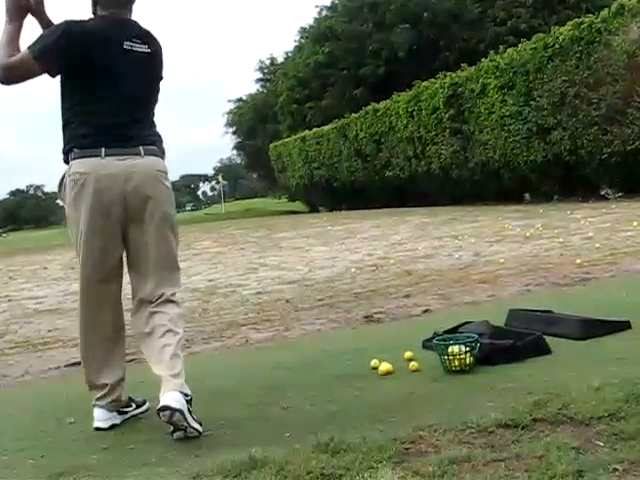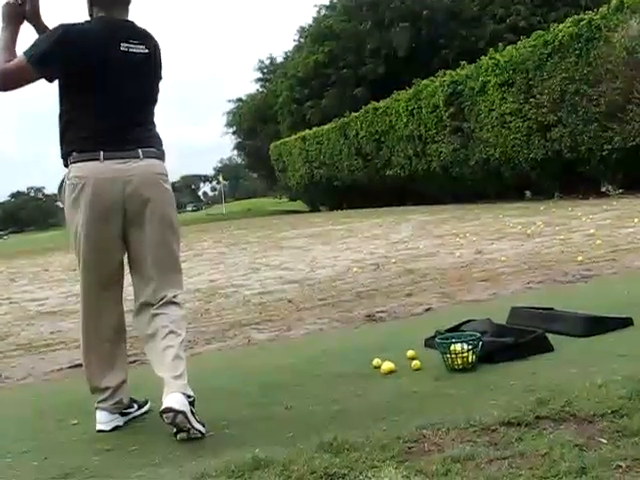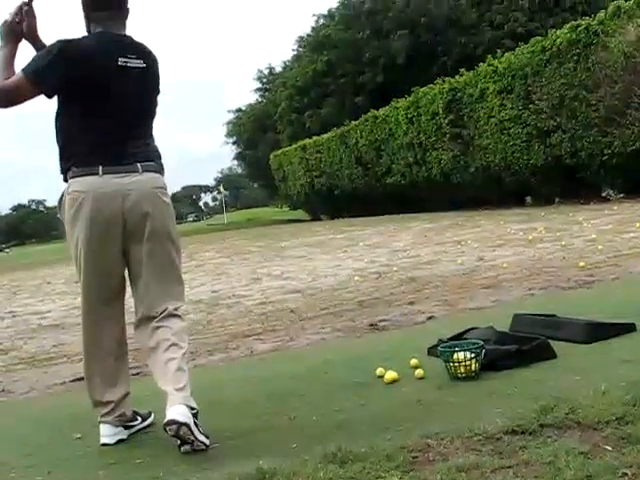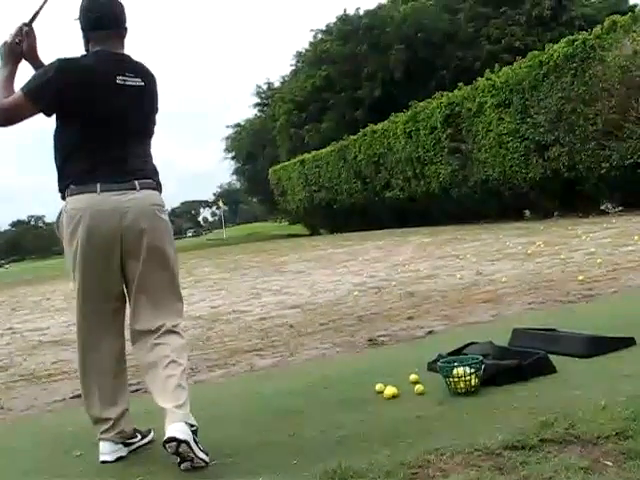
dt=0.4s
person 1, frame 1
right shoulder: (150, 45)
left hip: (91, 171)
right hip: (147, 167)
left knee: (98, 293)
right knee: (158, 288)
left ankle: (108, 399)
right ankle: (173, 389)
person 1, frame 2
left shoulder: (72, 38)
right shoulder: (148, 45)
left hip: (91, 175)
right hip: (146, 170)
left knee: (99, 295)
right knee: (160, 289)
left ankle: (111, 401)
right ankle: (176, 392)
person 1, frame 3
left shoulder: (71, 53)
right shoulder: (146, 59)
right wrist: (37, 42)
left hip: (90, 190)
right hip: (145, 184)
left knee: (100, 308)
right knee: (161, 303)
left ankle: (114, 415)
right ankle: (179, 404)
person 1, frame 4
left shoulder: (69, 73)
right shoulder: (144, 79)
left hip: (87, 207)
right hip: (143, 201)
left knee: (98, 326)
right knee: (159, 318)
left ankle: (113, 432)
right ankle: (178, 421)
